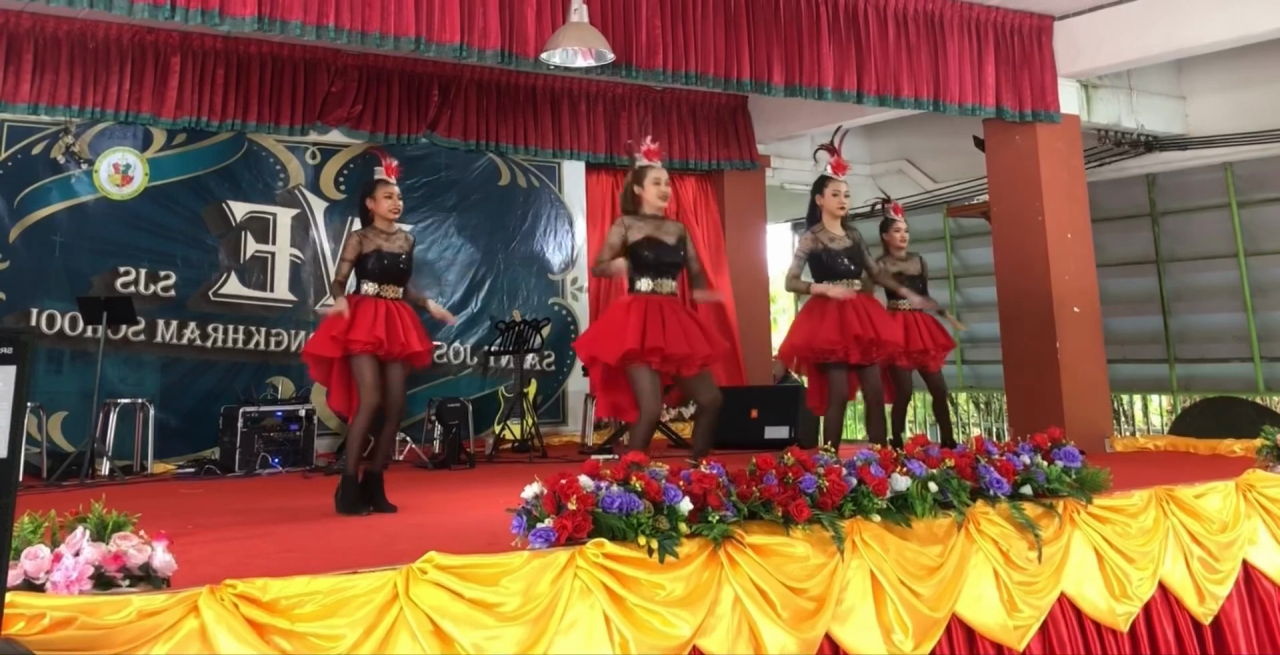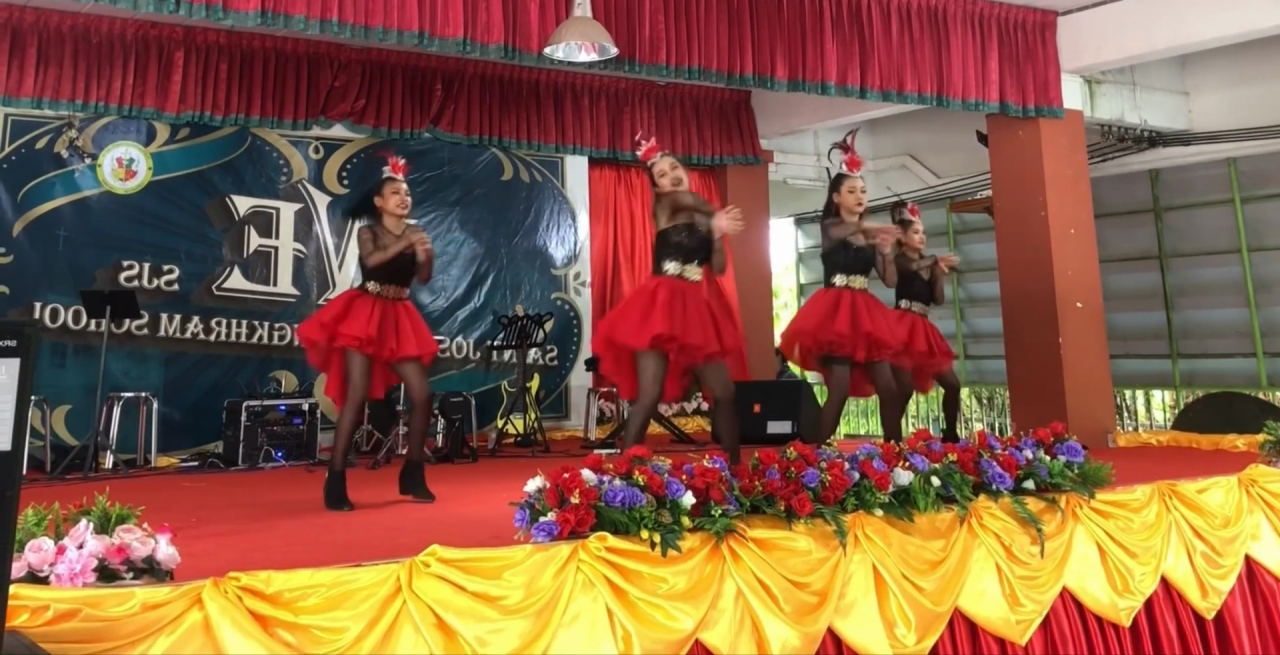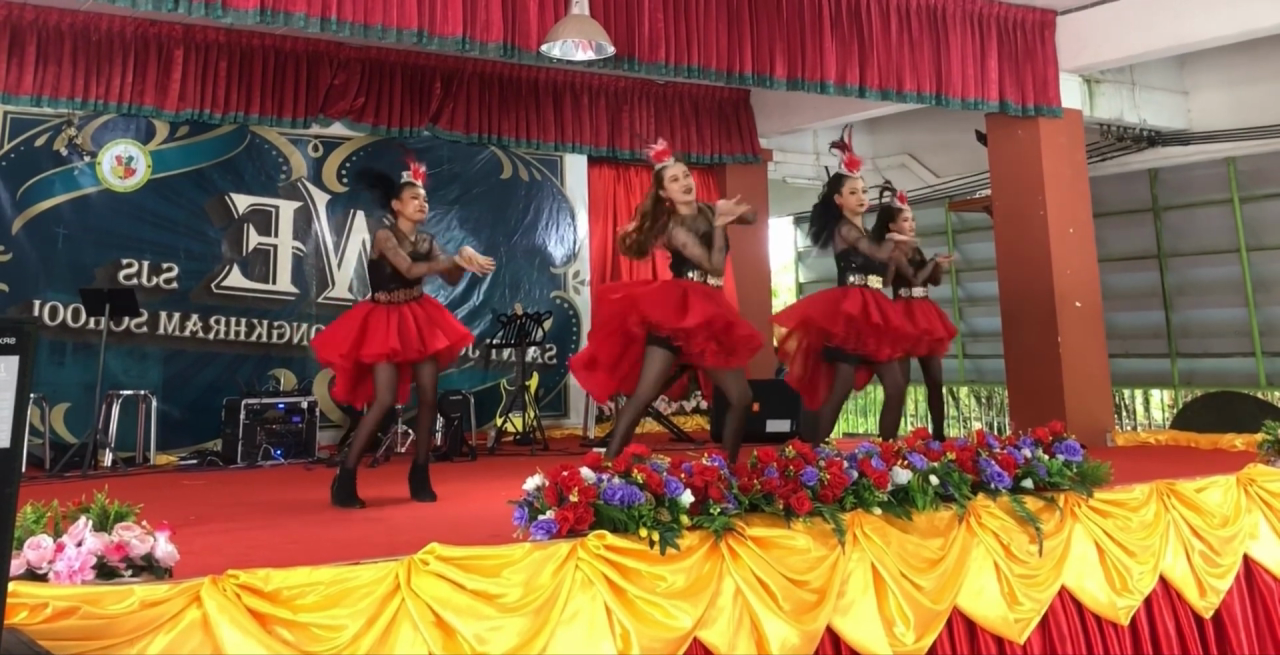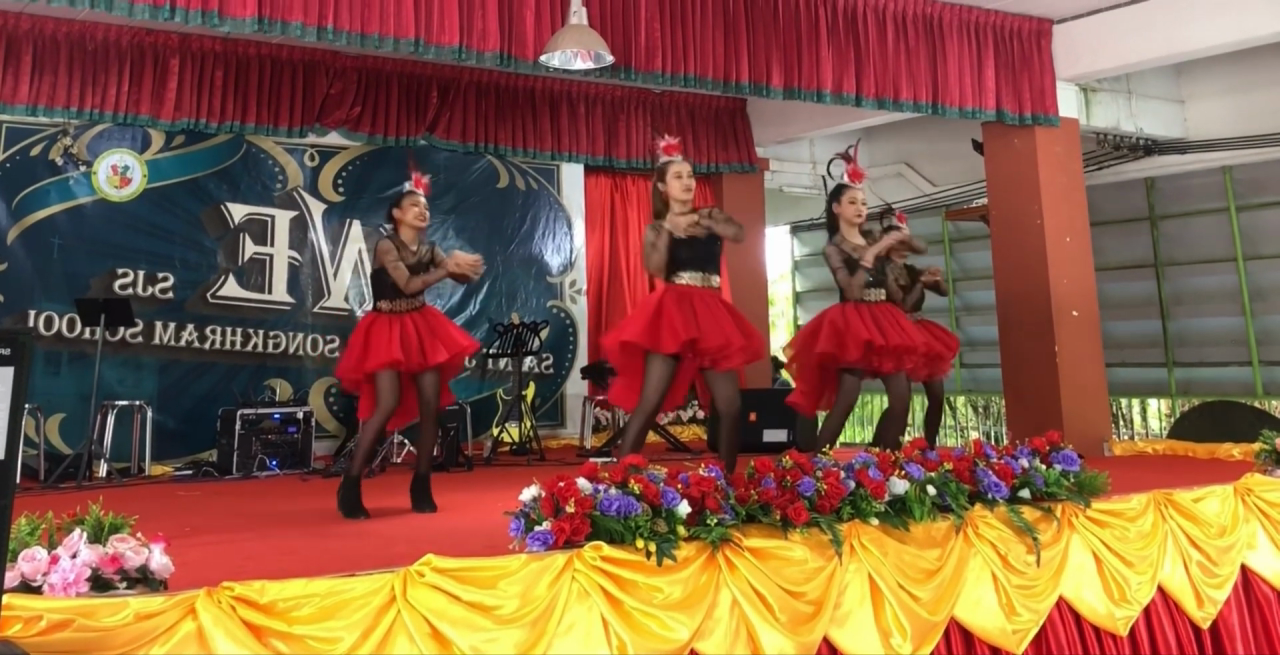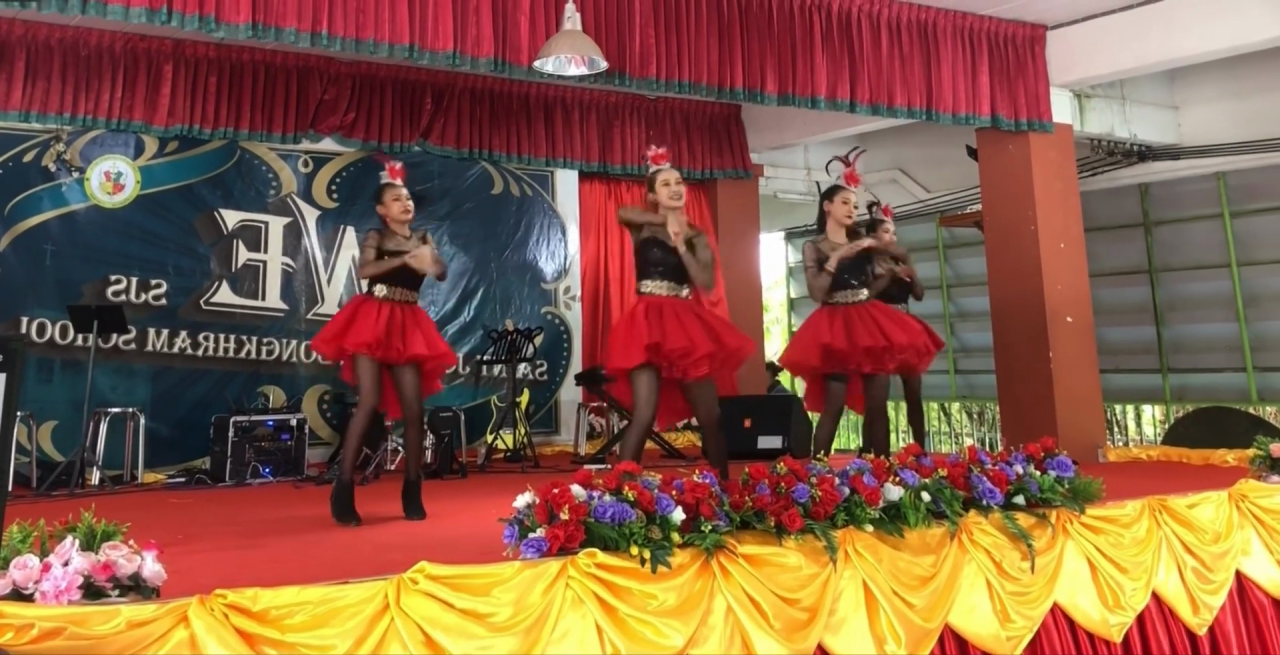
dt=1s
person 1, frame 1
left shoulder: (407, 240)
right shoulder: (359, 238)
right elbow: (338, 281)
left wrist: (428, 303)
right wrist: (340, 301)
left hip: (397, 324)
right hip: (362, 323)
left knee: (395, 405)
right knee: (371, 401)
left ankle: (374, 483)
right ankle: (348, 488)
person 1, frame 2
left shoulder: (415, 232)
right shoulder: (367, 231)
left elbow: (422, 277)
right elbow: (370, 260)
left wrist: (424, 250)
right wrist: (405, 243)
left hip: (399, 320)
right hip: (364, 315)
left knee: (422, 396)
right knee: (357, 395)
left ankle: (413, 476)
right ankle: (335, 481)
person 1, frame 3
left shoulder: (426, 240)
right shoulder: (384, 235)
left elbow: (451, 278)
right elbow: (410, 270)
left wrist: (465, 261)
right wrist: (456, 262)
left hip: (418, 319)
right hip: (385, 320)
left knee: (428, 397)
right knee: (383, 402)
left ankle: (419, 475)
right ankle: (345, 477)
person 1, frame 4
left shoulder: (430, 247)
right shoulder: (385, 245)
left elbow: (463, 277)
right elbow: (407, 284)
left wrist: (464, 264)
right wrist: (449, 266)
left hip: (422, 328)
right hip: (389, 329)
left knee: (430, 408)
right knee: (386, 407)
left ankle: (421, 485)
right ankle: (349, 485)
person 1, frame 5
left shoulder: (423, 238)
right shoulder: (376, 236)
left elbow: (441, 273)
right elbow: (363, 269)
left wrist: (426, 260)
right wrist: (404, 259)
left hip: (407, 326)
right hip: (371, 323)
left knee: (413, 410)
right knee: (369, 403)
left ankle: (412, 493)
right ankle: (344, 490)
person 2, frame 1
left shoulder: (679, 230)
right shoulder: (625, 226)
left elbow: (697, 276)
right elbow: (598, 266)
left wrist: (703, 291)
right wrist: (613, 266)
left hip: (673, 320)
right hip: (636, 320)
left knee: (711, 401)
right knee: (651, 410)
person 2, frame 2
left shoulder: (706, 214)
right shoulder: (668, 207)
left elbow: (719, 267)
right elbow: (690, 201)
left wrist: (720, 233)
right wrist: (713, 220)
left hip: (696, 307)
right hip: (661, 305)
left knee: (724, 394)
right knee: (648, 400)
left ankle: (734, 468)
person 2, frame 3
left shoulder: (707, 211)
right shoulder: (675, 228)
left elbow: (749, 216)
right elbow: (716, 265)
left wrist: (728, 211)
right wrist: (719, 225)
left hip: (711, 316)
right hip: (678, 310)
left knee: (741, 399)
right knee: (643, 395)
person 2, frame 4
left shoulder: (709, 214)
right shoulder: (656, 229)
left elbow: (738, 233)
right elbow: (655, 271)
left wrist: (697, 223)
right wrist: (668, 231)
left hip: (712, 314)
right hip: (672, 313)
left knee: (729, 409)
right knee: (648, 405)
person 2, frame 5
left shoulder: (698, 237)
right shoulder: (644, 226)
left elbow: (706, 284)
right elbow: (622, 214)
left wrist: (682, 244)
right wrist: (662, 221)
left hip: (688, 327)
right hip: (648, 324)
left knee: (710, 417)
right knee: (645, 416)
person 3, frame 1
left shoulder: (855, 237)
right shoulder: (811, 237)
left elbow: (876, 273)
right elbow: (791, 281)
left wrist: (907, 293)
right wrist: (824, 289)
left hip: (861, 317)
right hip: (828, 317)
left knee: (874, 395)
right knee: (836, 397)
person 3, frame 2
left shoulder: (871, 237)
right shoulder: (832, 226)
left elbow: (889, 281)
right elbow: (846, 230)
left wrist: (887, 250)
right wrist: (875, 229)
left hip: (866, 313)
right hip: (835, 313)
left knee: (889, 390)
right knee: (840, 393)
person 3, frame 3
left shoulder: (864, 232)
right shoulder: (842, 229)
left elbow: (885, 272)
right elbow: (881, 253)
left wrist: (895, 249)
right wrist: (897, 240)
left hip: (872, 310)
right hip: (847, 310)
left knee: (896, 388)
right knee: (839, 390)
person 3, frame 4
left shoulder: (872, 237)
right shoulder: (833, 247)
left elbow: (915, 250)
right elbow: (851, 288)
left wrist: (899, 237)
right wrist: (871, 255)
left hip: (883, 323)
right hip: (853, 323)
left knee: (902, 401)
right knee: (845, 401)
person 3, frame 5
left shoulder: (861, 242)
right shoulder: (814, 248)
left elbow: (894, 272)
right elbow: (816, 292)
left wrist: (874, 247)
right wrist: (836, 257)
left hip: (869, 323)
right hip: (835, 327)
left knee: (877, 403)
right knee: (833, 405)
person 4, frame 1
left shoulder: (918, 260)
right shoulder: (883, 264)
right wrist: (886, 300)
left hip: (921, 326)
right hip: (897, 327)
left knee: (939, 388)
right knee: (903, 392)
left ankle: (948, 440)
right ankle: (897, 443)
person 4, frame 2
left shoulder: (927, 264)
right shoulder: (898, 259)
left elbow: (938, 300)
right elbow: (910, 267)
left wrist: (940, 274)
right wrist: (936, 261)
left hip: (923, 329)
right hip: (903, 328)
left knee: (952, 385)
right knee: (904, 391)
left ankle: (950, 435)
person 4, frame 3
left shoulder: (915, 250)
left elbow: (935, 281)
right elbow: (914, 277)
left wrist: (939, 265)
right wrist: (933, 262)
left hip: (925, 313)
right hip: (904, 314)
left knee: (935, 382)
right knee: (900, 382)
left ankle: (938, 435)
person 4, frame 4
left shoulder: (912, 270)
left elbow: (944, 292)
right elbow: (904, 306)
left wrist: (936, 279)
right wrist: (922, 282)
left hip: (922, 333)
left knee: (937, 397)
left ankle: (930, 450)
person 4, frame 5
left shoulder: (903, 262)
left elbow: (919, 294)
left wrist: (909, 276)
right wrist: (892, 274)
left knee: (914, 395)
left ankle: (921, 450)
